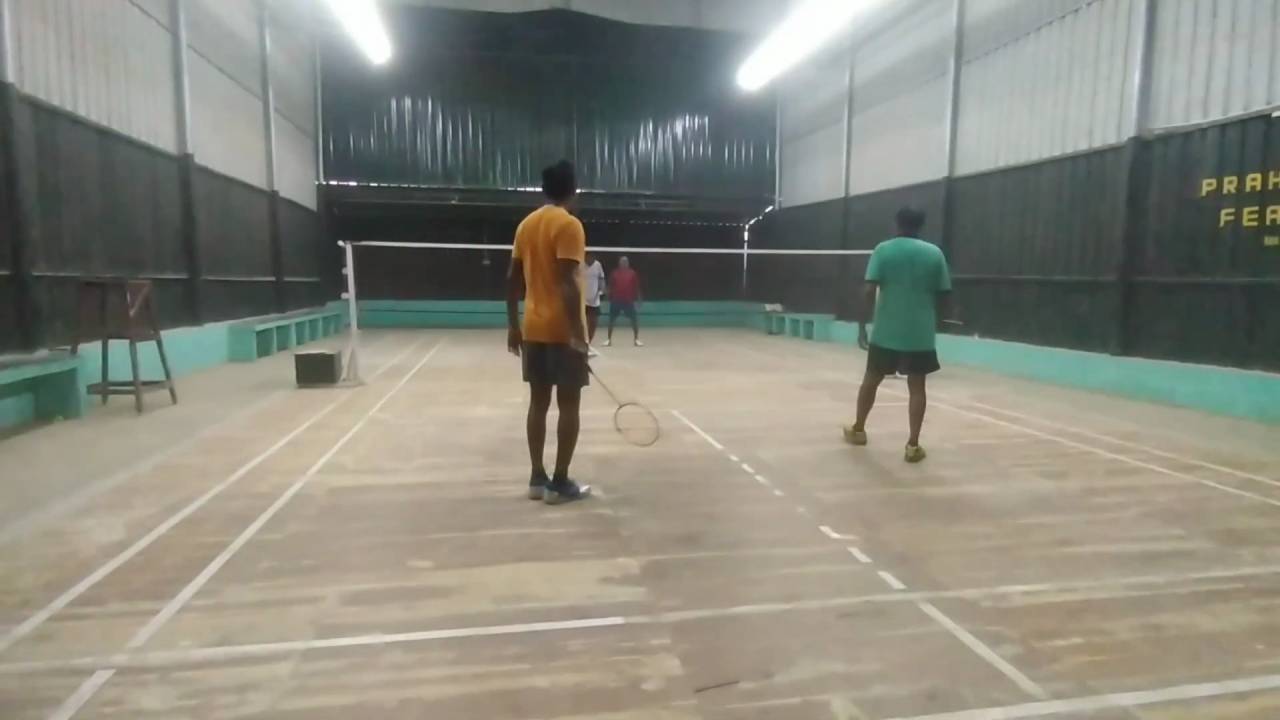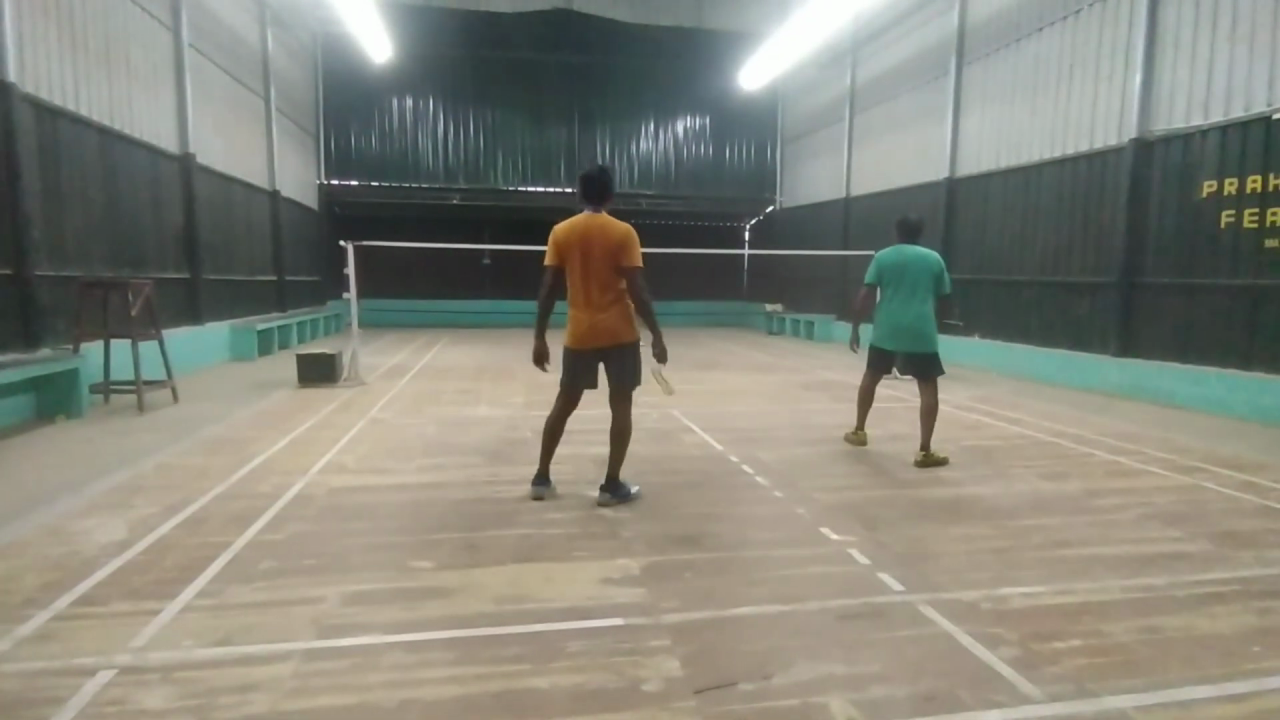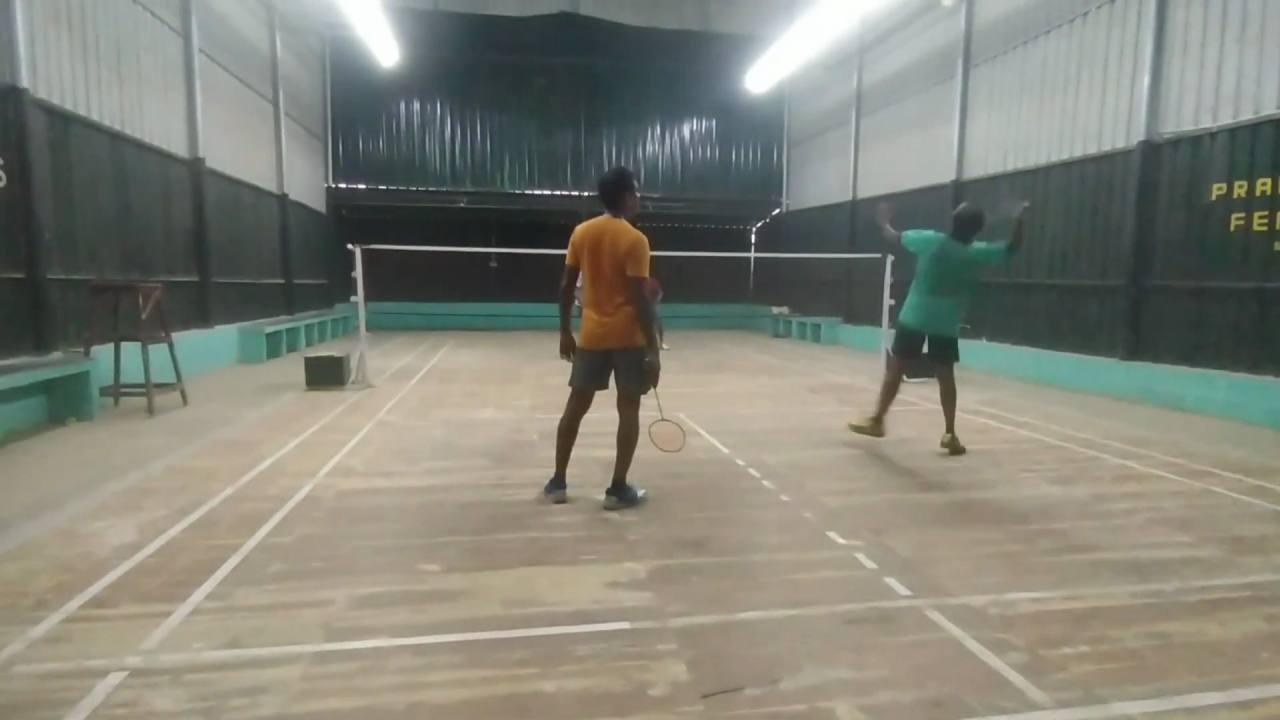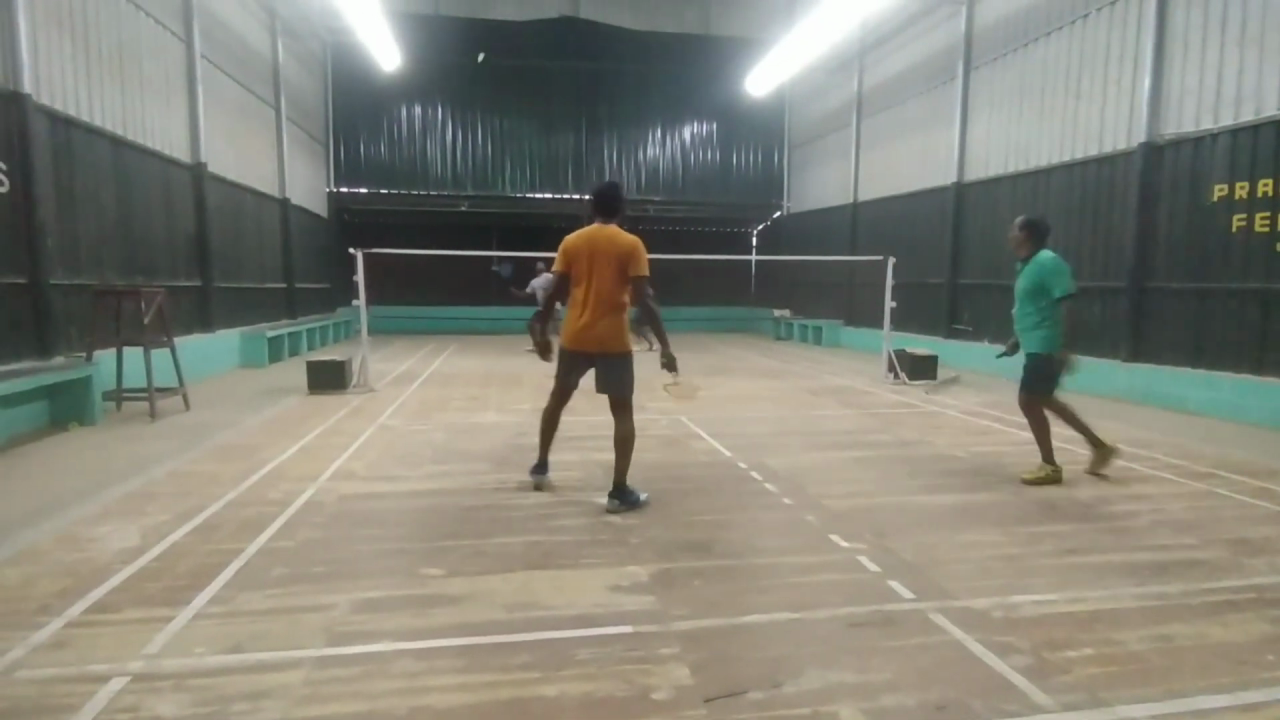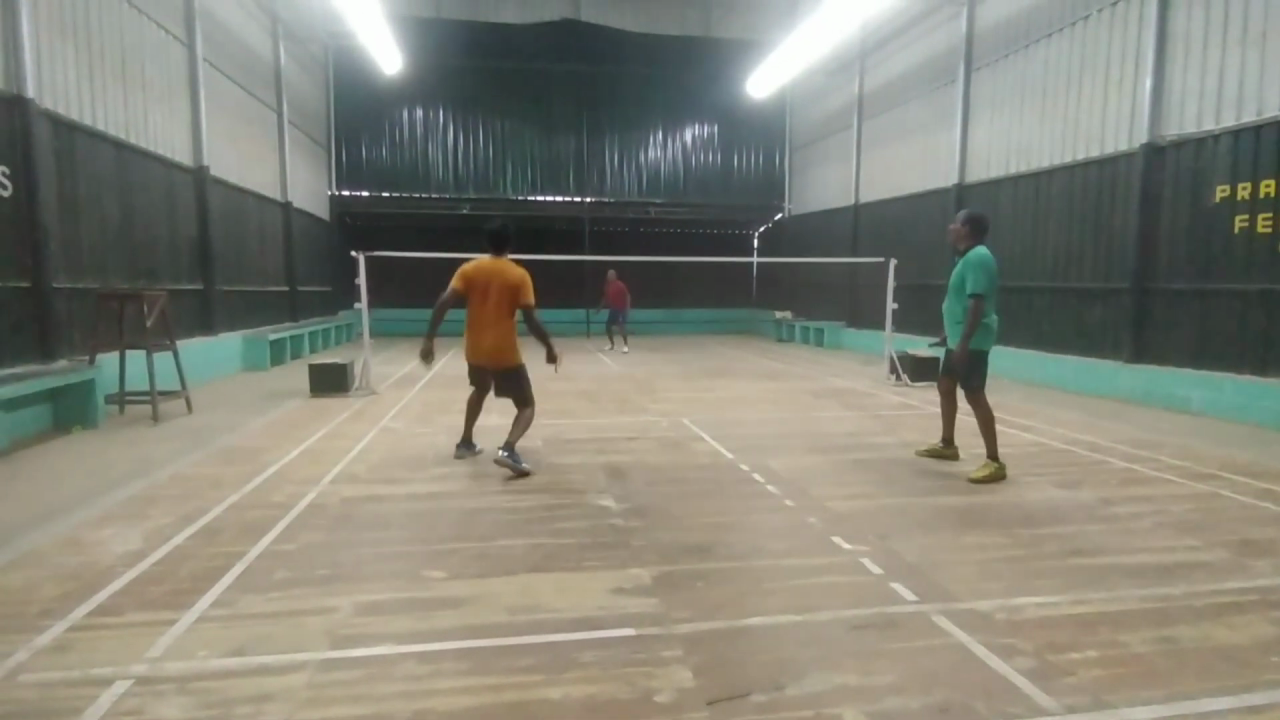
dt=1s
person 1, frame 1
left shoulder: (526, 224)
right shoulder: (569, 224)
left elbow: (513, 279)
right elbow: (567, 283)
left wrist: (513, 324)
right wrist: (578, 336)
left hip: (532, 329)
right hip: (562, 331)
left knee: (538, 402)
right knee: (569, 405)
left ankle: (538, 478)
right ankle: (559, 482)
person 1, frame 2
left shoulder: (560, 232)
right shoulder: (623, 232)
left elbow: (548, 290)
right elbow: (637, 290)
left wrist: (539, 338)
right wrist: (657, 336)
left hip: (579, 335)
right hip: (620, 334)
left knee: (563, 405)
right knee: (621, 407)
left ankle: (542, 478)
right ankle: (611, 485)
person 1, frame 3
left shoulder: (581, 232)
right shoulder: (634, 240)
left elbow: (566, 287)
right elbow: (639, 300)
left wrist: (565, 331)
right wrist: (653, 350)
left hip: (590, 336)
right hip: (628, 338)
left knee: (576, 406)
right knee: (628, 410)
left ankle: (558, 482)
right ankle: (618, 489)
person 1, frame 4
left shoulder: (571, 241)
right shoulder: (631, 245)
left elbow: (553, 292)
right elbow: (644, 298)
left wrist: (541, 333)
right wrist: (664, 345)
left hip: (574, 338)
right hip: (613, 340)
left knee: (557, 400)
right knee: (622, 412)
left ankle: (541, 466)
right ankle: (619, 491)
person 1, frame 5
left shoulder: (468, 269)
right shoulder: (520, 276)
left elbow: (443, 303)
right elbow: (531, 320)
left wrist: (429, 340)
right wrist: (550, 350)
left hip: (475, 352)
right hip: (505, 355)
left knee: (480, 391)
right knee: (526, 406)
left ankle: (465, 442)
right ankle: (508, 449)
person 2, frame 1
left shoulder: (883, 250)
right shoulder: (934, 253)
left elbow: (870, 292)
right elbow: (944, 297)
left wrist: (862, 326)
right wrist: (934, 323)
left hip: (886, 330)
right hip: (921, 332)
left knee: (871, 380)
right knee: (917, 386)
left ankle: (857, 430)
right ankle: (913, 445)
person 2, frame 2
left shoulder: (883, 257)
right shoulder: (934, 259)
left elbow: (865, 296)
right elbow: (944, 302)
left wrist: (855, 328)
right wrist: (933, 319)
left hip: (886, 332)
right hip: (922, 334)
left knee: (870, 379)
right knee: (928, 389)
left ankle: (859, 432)
right ankle: (925, 451)
person 2, frame 3
left shoulder: (931, 241)
right shoulder: (979, 253)
left elbow: (894, 237)
right elbow: (1011, 248)
left wrist: (883, 220)
right wrist: (1019, 222)
left hip: (915, 317)
right hip: (946, 323)
left knee: (896, 369)
right knee: (946, 375)
left ankle: (877, 421)
right ankle: (950, 435)
person 2, frame 4
left shoulder: (1048, 262)
right shoulder: (1027, 265)
left elbow: (1064, 304)
left wrist: (1064, 348)
right wrist: (1017, 339)
left hip: (1046, 346)
right hip: (1035, 344)
left knee: (1028, 400)
right knee: (1044, 400)
left ankle: (1050, 465)
right ankle: (1099, 447)
person 2, frame 5
left shoulder: (978, 258)
right shoulder: (967, 257)
left elbow: (978, 304)
left wrist: (964, 343)
right wrist: (950, 334)
left hip: (970, 342)
right hip: (958, 338)
left knee: (974, 396)
right knee: (945, 387)
left ankle: (995, 462)
right ankle: (947, 445)
